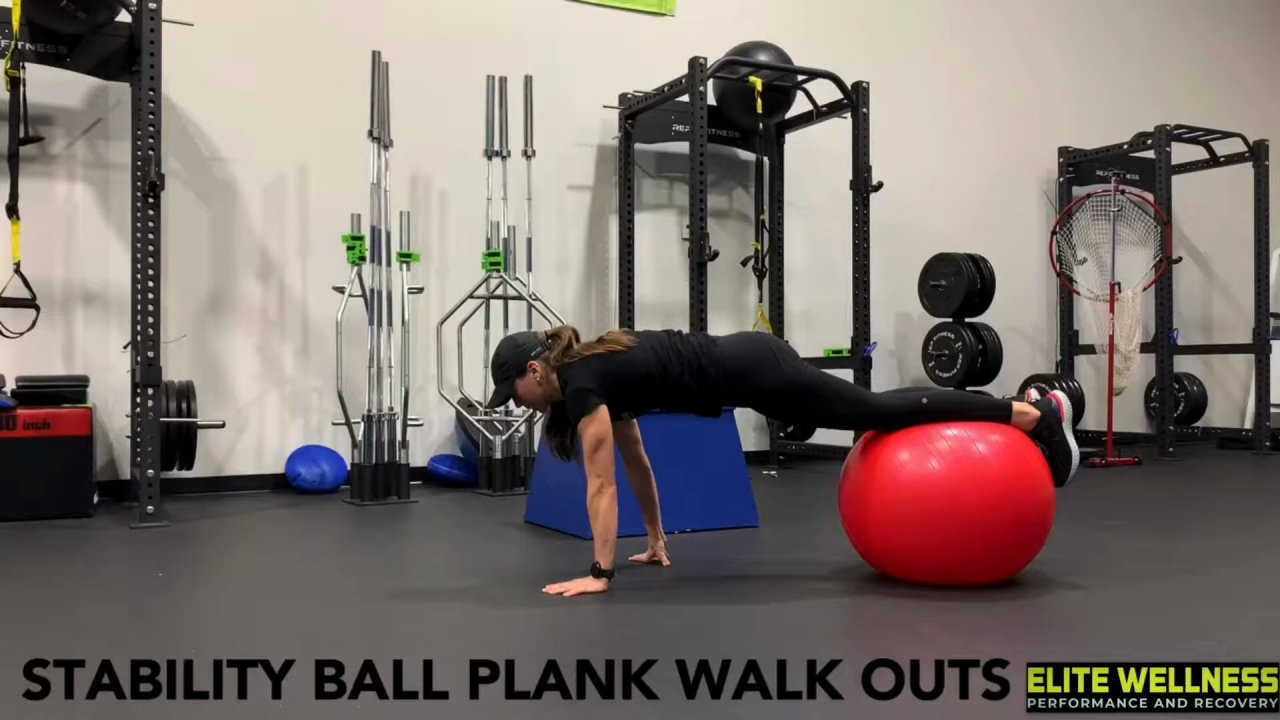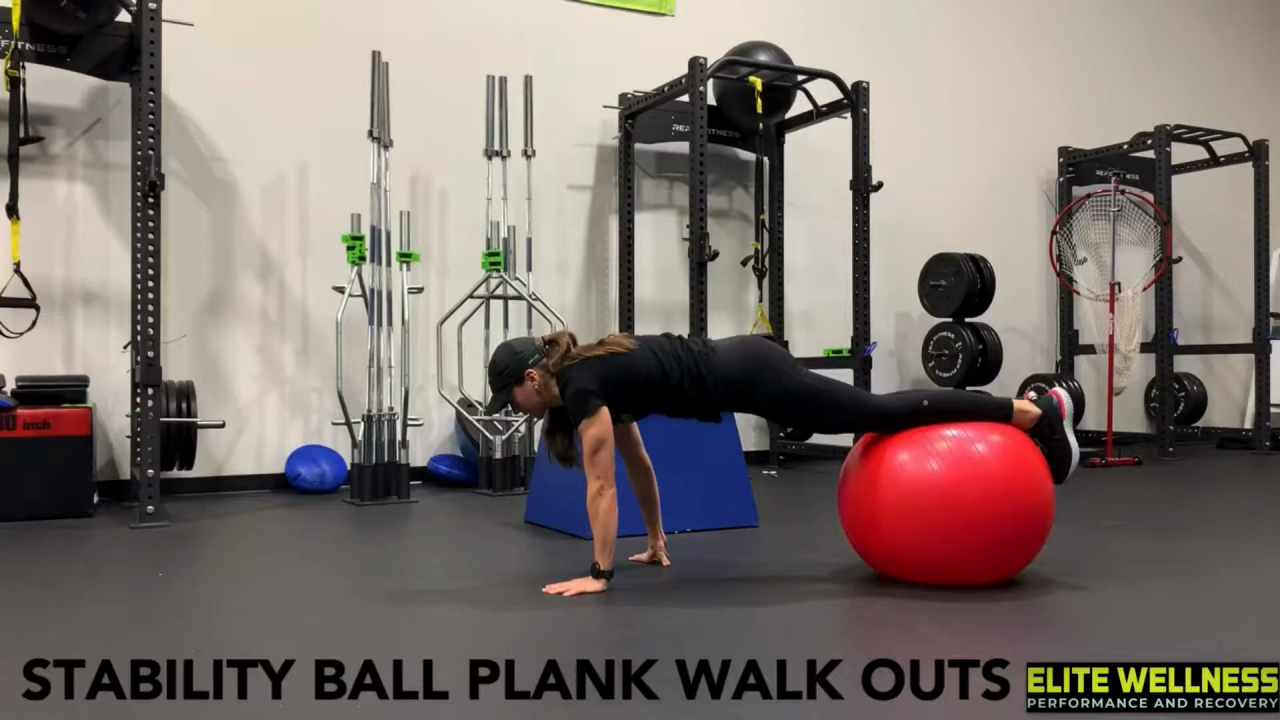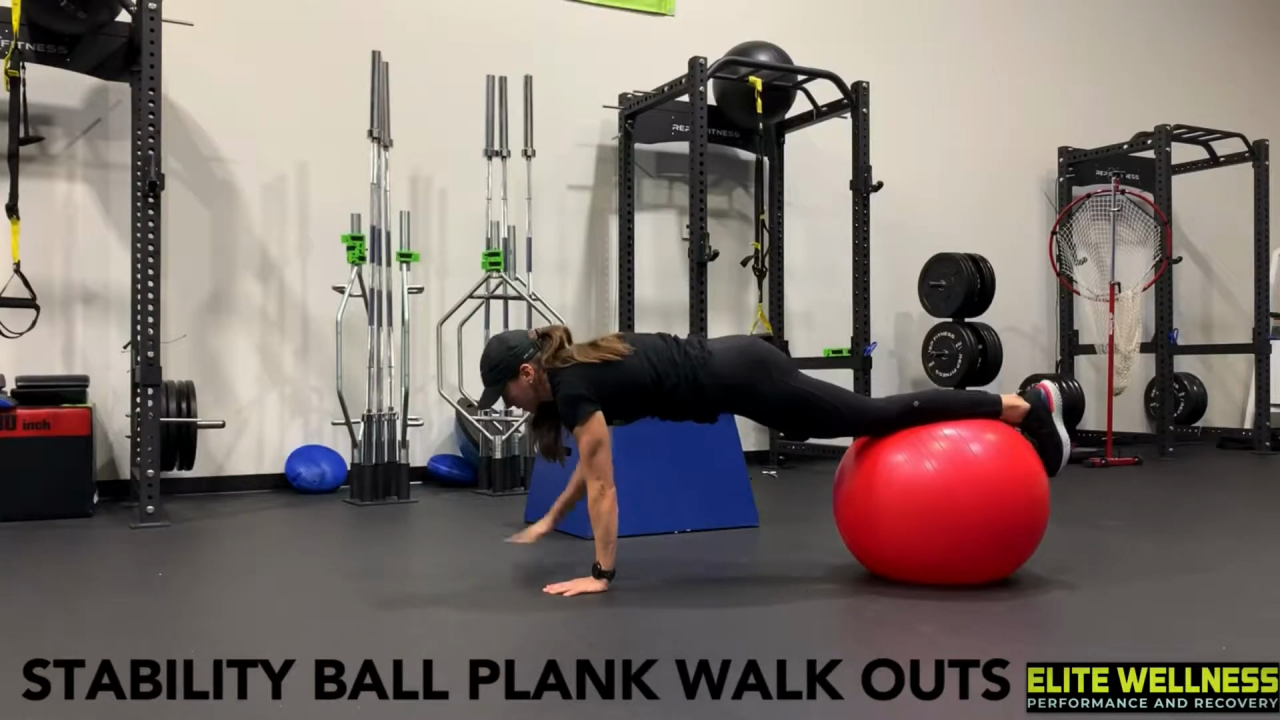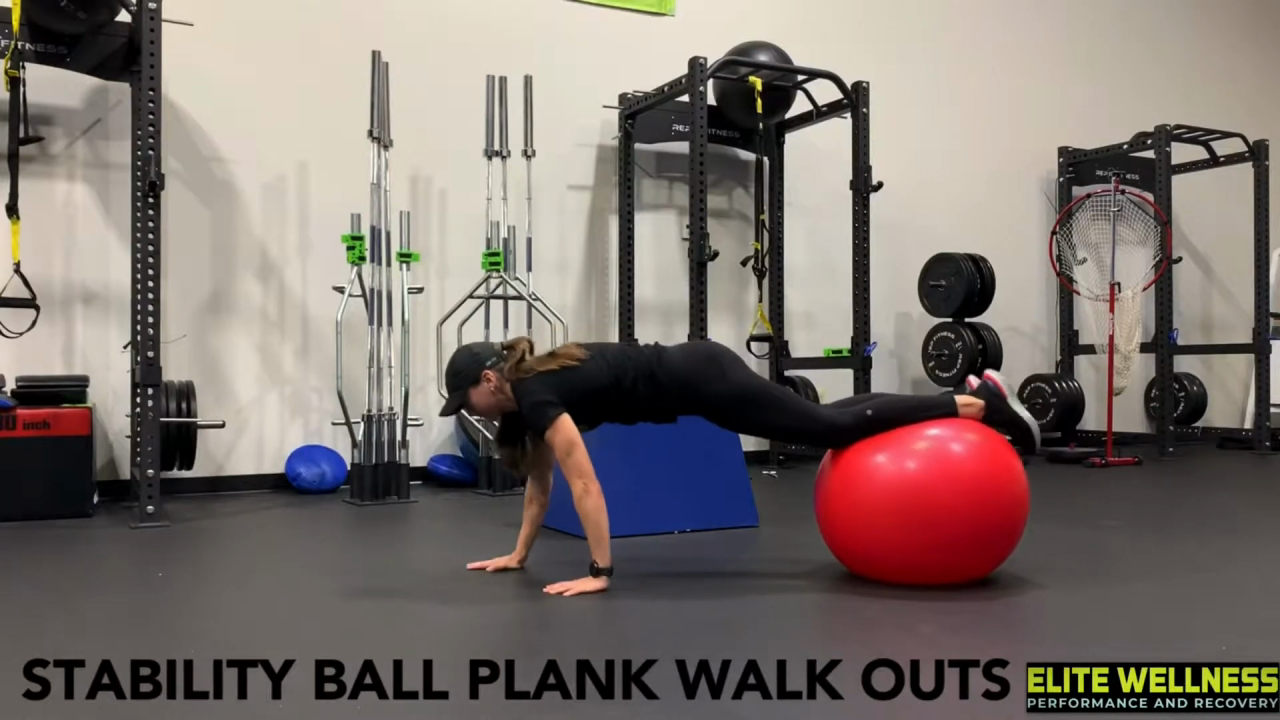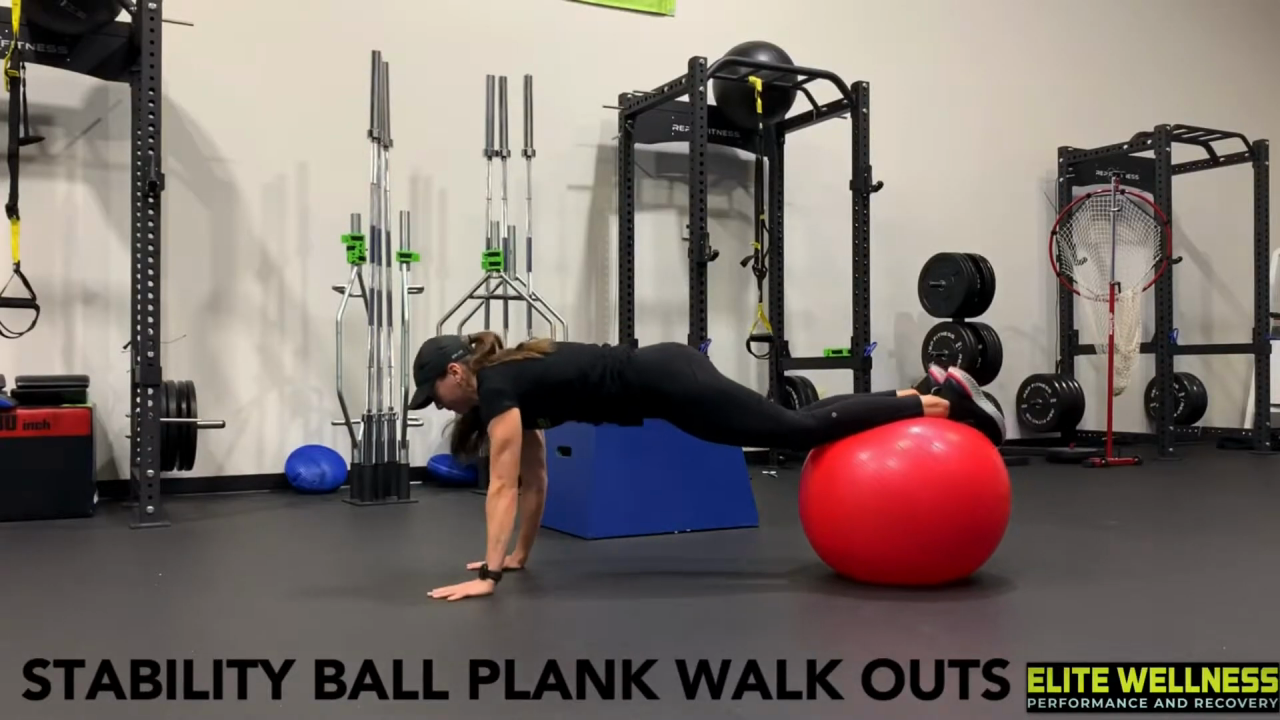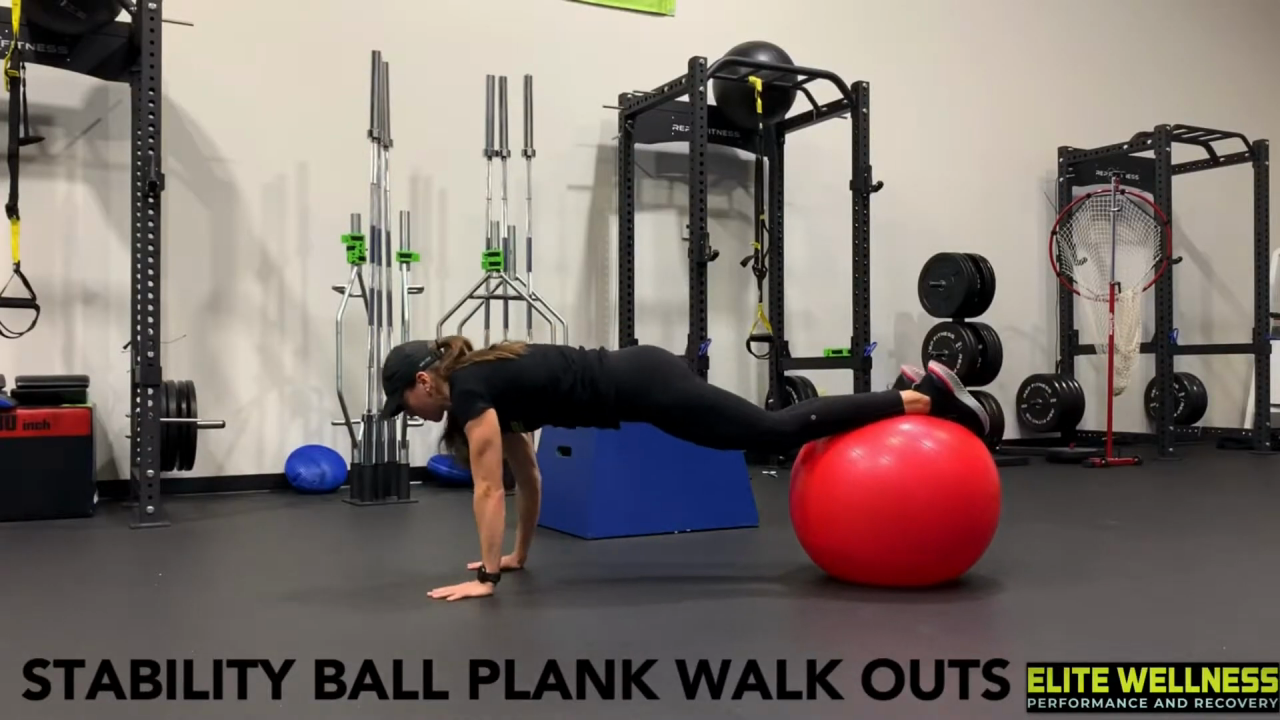
dt=0.4s
person 1, frame 1
left shoulder: (580, 383)
right shoulder: (597, 373)
left elbow: (602, 484)
right elbow: (636, 461)
left wrist: (600, 572)
right wrist: (656, 540)
left hip: (749, 369)
right hip: (745, 364)
left knee: (882, 412)
right knee: (878, 410)
left ankle: (1038, 416)
right ankle: (1025, 407)
person 1, frame 2
left shoulder: (579, 386)
right shoulder: (595, 377)
left elbow: (601, 486)
right elbow: (638, 463)
left wrist: (599, 573)
right wrist: (657, 539)
left hip: (746, 376)
right hip: (740, 362)
left knee: (883, 414)
right knee: (879, 412)
left ankle: (1037, 414)
right ankle: (1023, 405)
person 1, frame 3
left shoulder: (572, 388)
right shoulder: (572, 373)
left elbow: (603, 488)
right elbow: (590, 466)
left wrist: (601, 573)
right wrist: (552, 517)
left hip: (742, 379)
right hip: (732, 361)
left knee: (879, 417)
right knee: (872, 417)
left ankle: (1026, 407)
right ankle: (1018, 404)
person 1, frame 4
left shoulder: (535, 393)
right shoulder: (536, 390)
left elbow: (585, 484)
right elbow: (539, 479)
left wrist: (602, 571)
right wrist: (520, 554)
left hip: (699, 378)
right hip: (694, 378)
left knee: (837, 427)
right knee: (826, 421)
left ankle: (980, 403)
right ankle: (958, 397)
person 1, frame 5
left shoulder: (495, 386)
right shoulder: (513, 381)
left elbow: (503, 487)
right elbow: (534, 477)
left wrist: (488, 574)
right wrist: (521, 554)
left hip: (667, 381)
right hip: (663, 381)
left knee: (801, 430)
right knee: (794, 425)
left ankle: (947, 401)
right ankle: (921, 391)
person 1, frame 6
left shoulder: (468, 390)
right shoulder: (489, 381)
left elbow: (489, 490)
right elbow: (529, 476)
left wrist: (487, 575)
right wrist: (520, 553)
left hip: (643, 387)
right hip: (640, 374)
left knee: (783, 431)
right knee: (778, 425)
left ankle: (929, 396)
right ankle: (903, 389)
